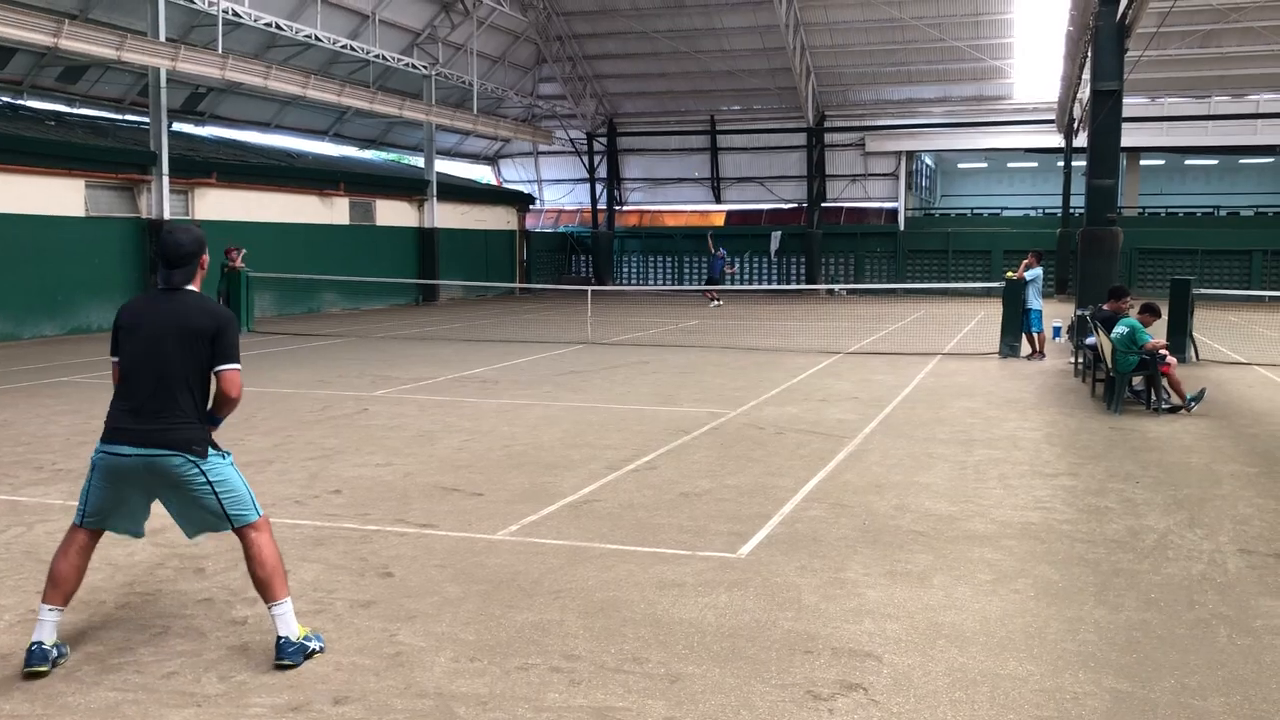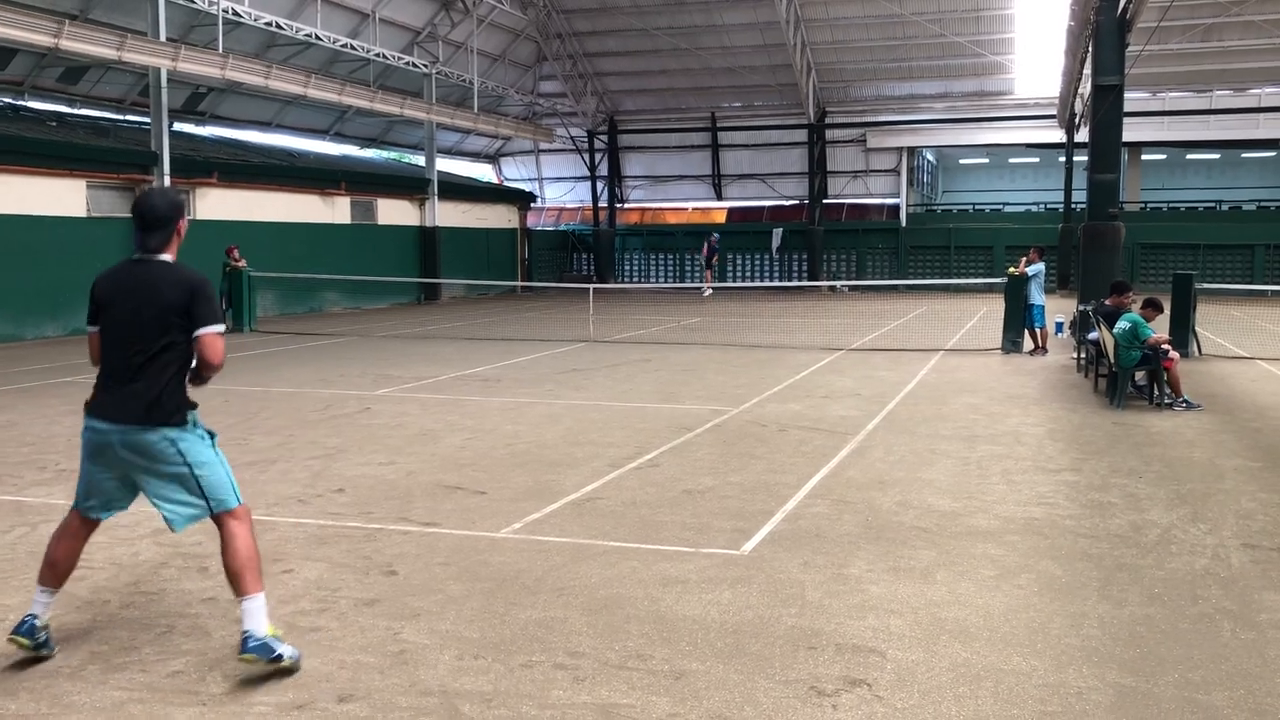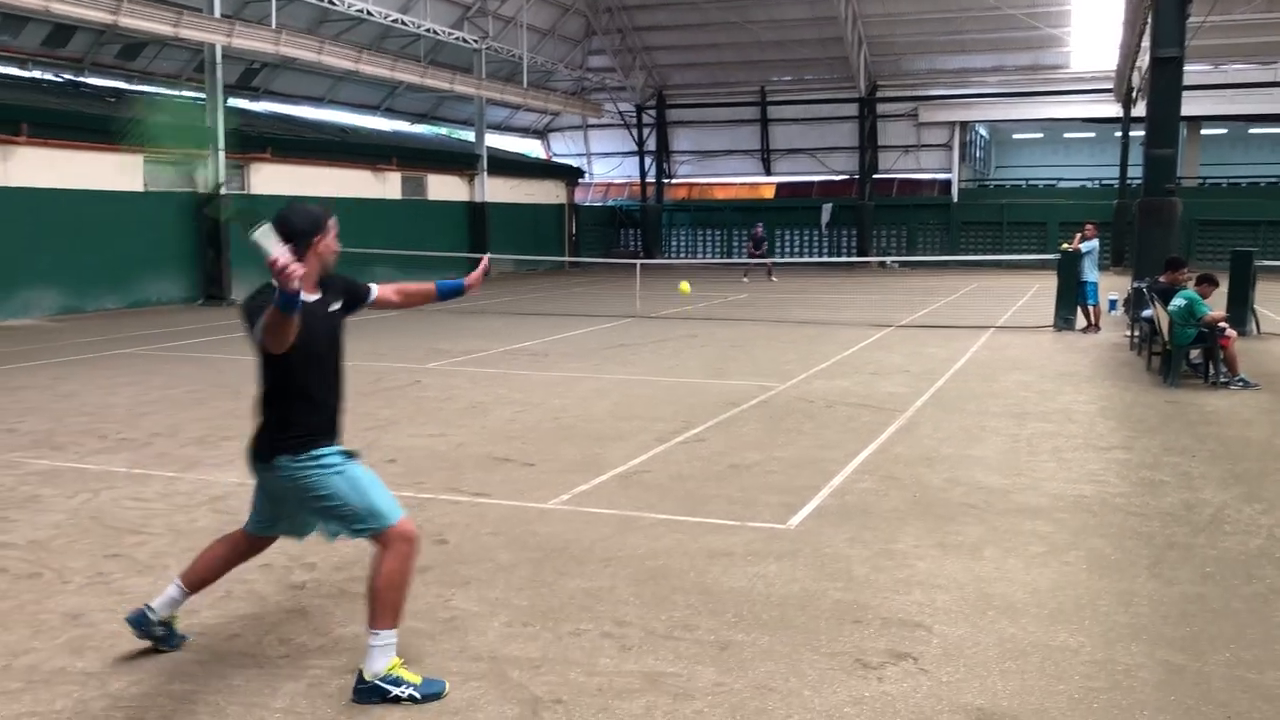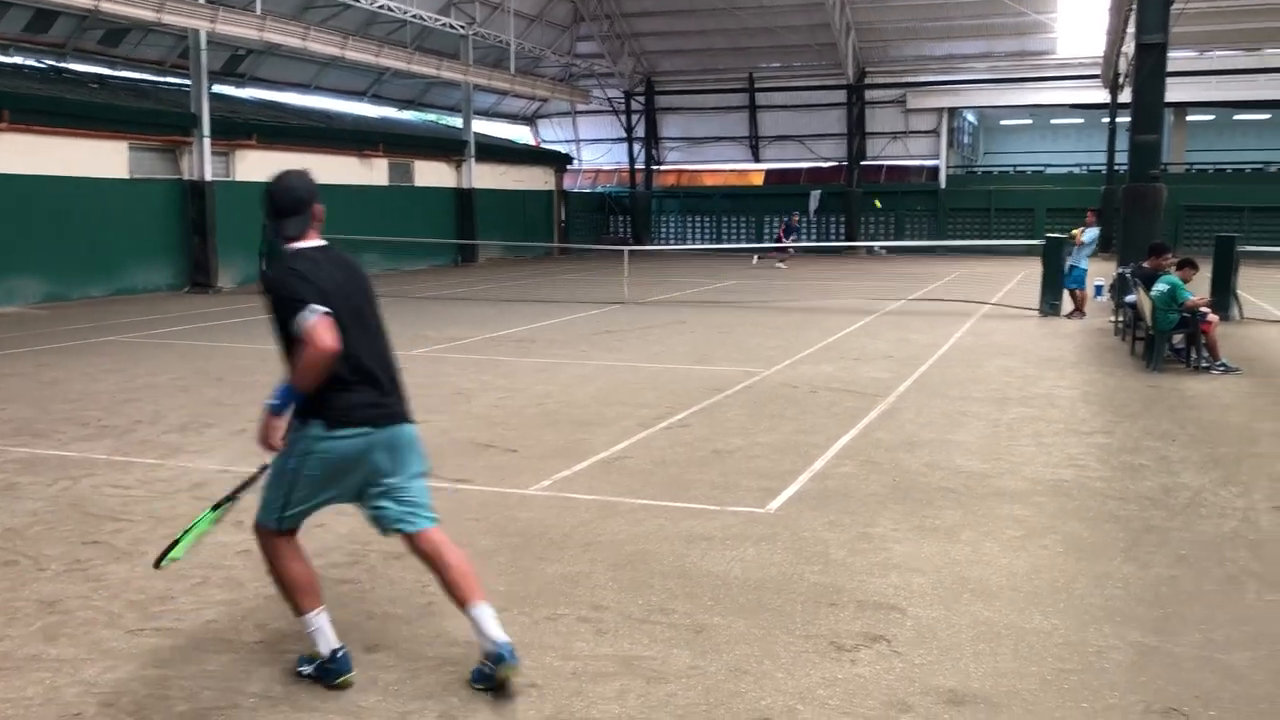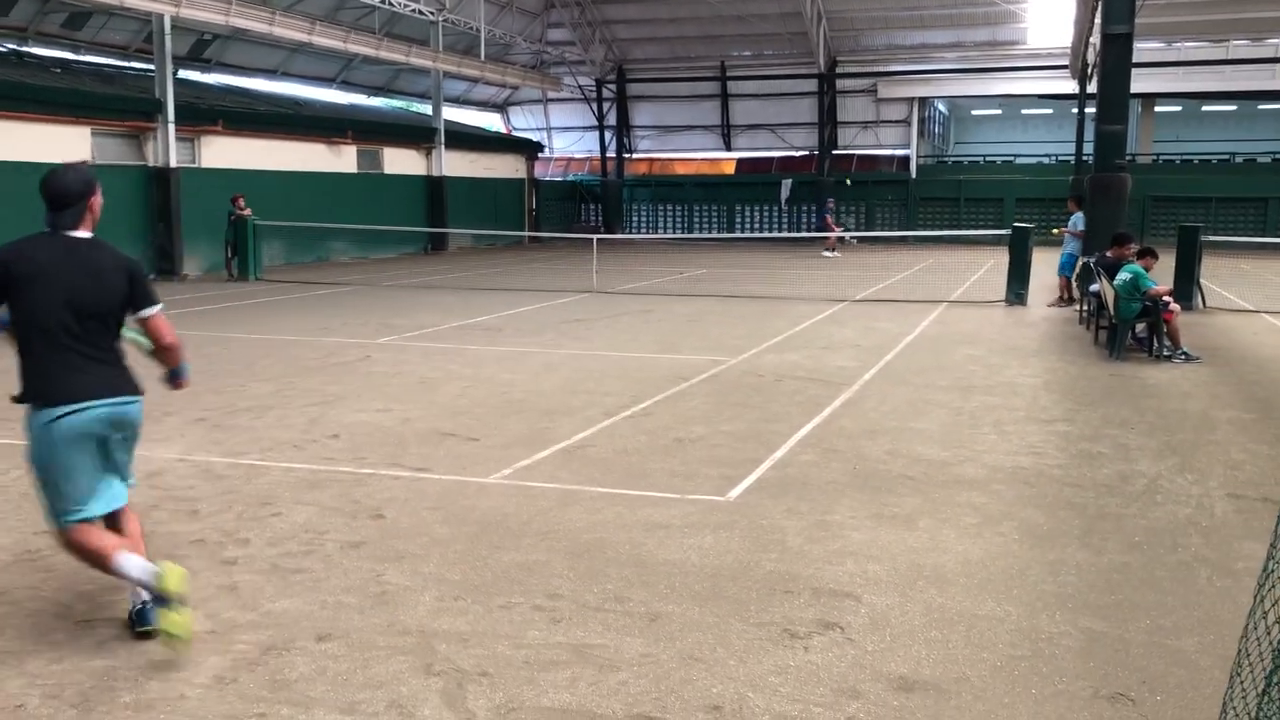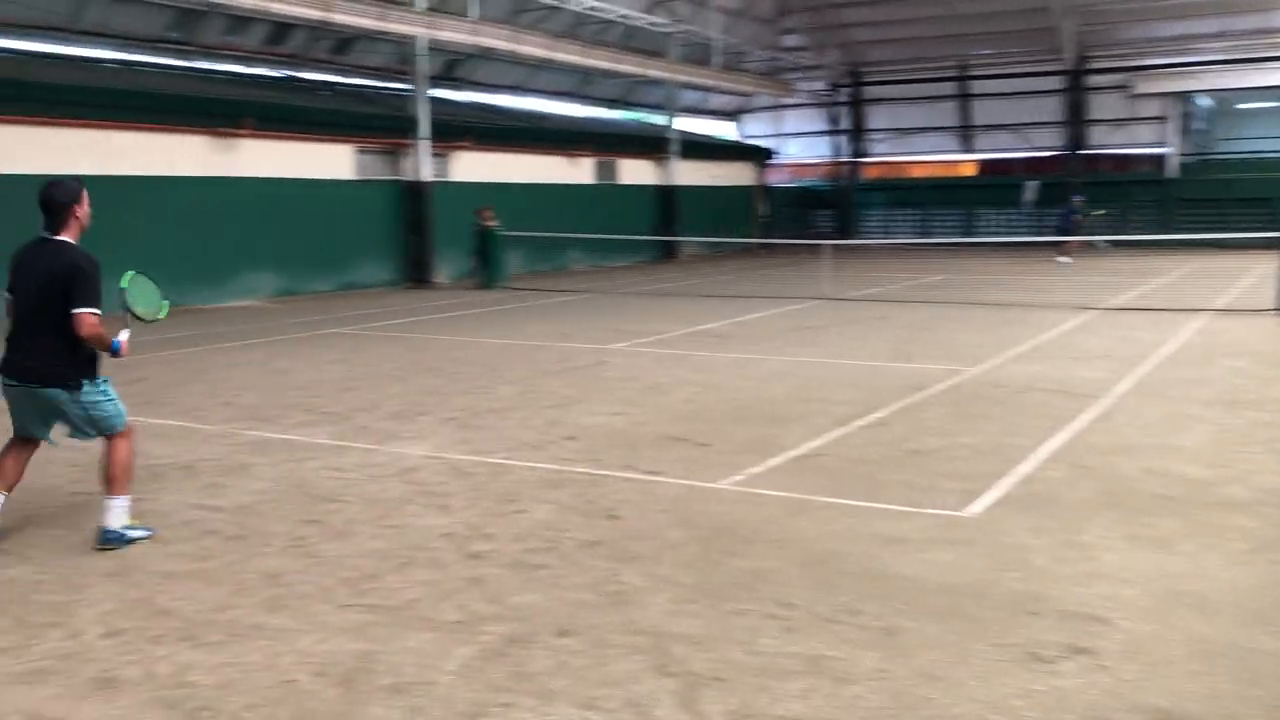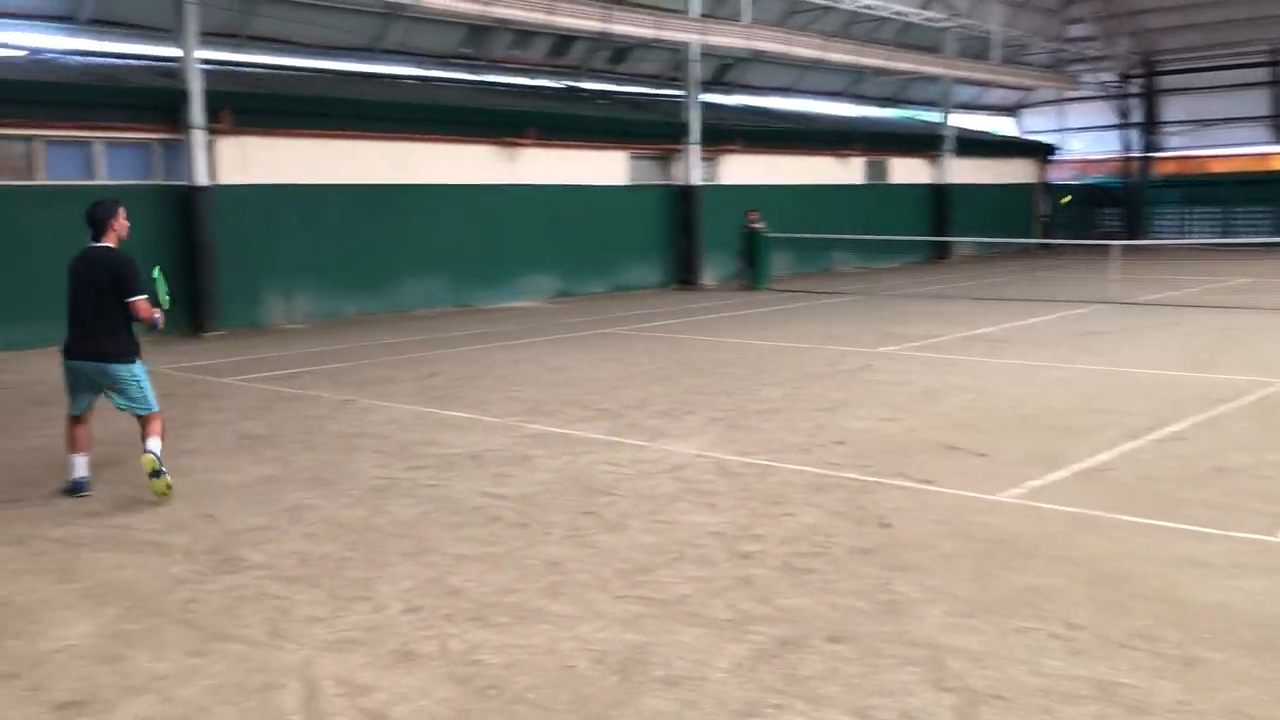
dt=0.7s
person 1, frame 1
left shoulder: (128, 311)
right shoulder: (216, 316)
left elbow: (119, 380)
right elbow: (231, 391)
right wrist: (210, 419)
left hip: (118, 444)
right hip: (183, 448)
left knee: (83, 532)
right knee: (254, 528)
left ankle: (42, 643)
right ankle: (289, 636)
person 1, frame 2
left shoulder: (106, 282)
right shoulder: (193, 284)
left elbow: (96, 354)
right elbow: (214, 357)
right wrist: (193, 374)
left hip: (104, 423)
right hip: (163, 426)
left knee: (82, 518)
right knee: (235, 519)
left ankle: (32, 623)
right ankle: (258, 635)
person 1, frame 3
left shoulder: (333, 292)
right shoulder: (266, 304)
left elbow: (394, 294)
right elbow: (276, 340)
left wrist: (459, 286)
right wrist: (291, 299)
left hip: (303, 450)
right hip: (299, 455)
left knee: (256, 535)
right knee: (399, 535)
left ankle: (156, 614)
right ankle: (378, 671)
person 1, frame 4
left shoulder: (284, 272)
right shoulder: (347, 266)
left elbow: (322, 345)
left wrist: (281, 403)
left hip: (330, 432)
right hip: (393, 425)
left knee: (274, 531)
right knee: (425, 535)
left ankle: (329, 656)
right ankle: (496, 644)
person 1, frame 5
right shoulder: (122, 265)
right elbow: (165, 339)
right wrist: (177, 371)
left hip: (59, 411)
right hip: (121, 401)
left knee: (79, 531)
right knee: (115, 502)
left ankle: (159, 579)
right ankle: (145, 602)
person 1, frame 6
right shoulder: (80, 264)
right elbow: (87, 328)
right wrist: (112, 344)
right hip: (65, 378)
right knee: (120, 435)
right ankle: (115, 524)
person 1, frame 7
left shoulder: (77, 262)
right shoulder: (122, 262)
right elbow: (142, 313)
left wrist: (138, 313)
right wrist: (156, 320)
left hip: (77, 356)
right hip: (119, 358)
left knee: (79, 416)
right knee: (151, 417)
left ankle: (79, 476)
right ankle: (152, 457)
